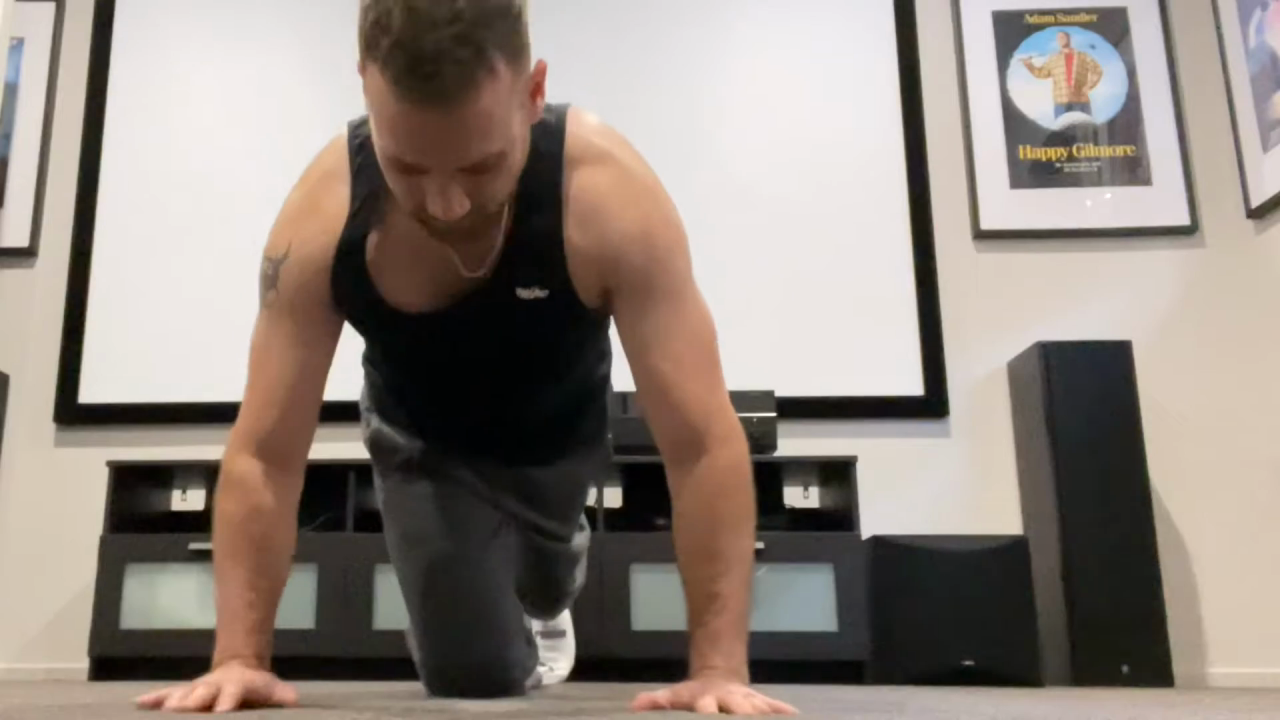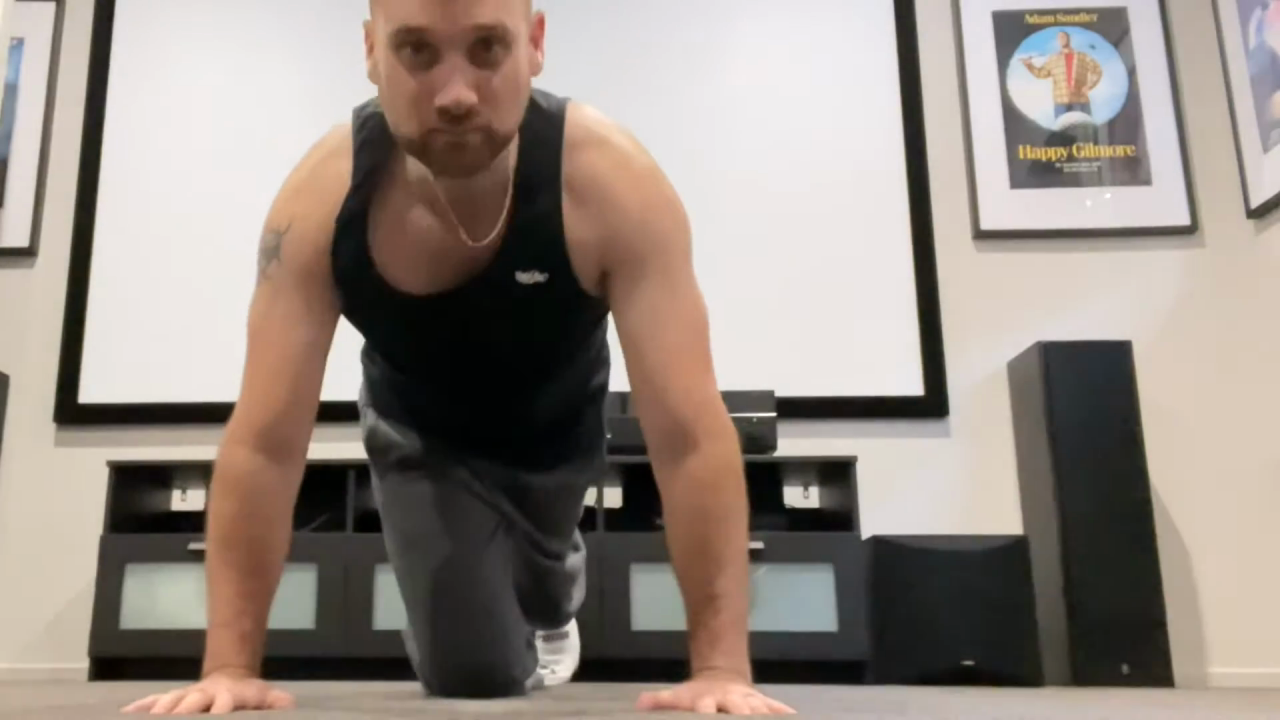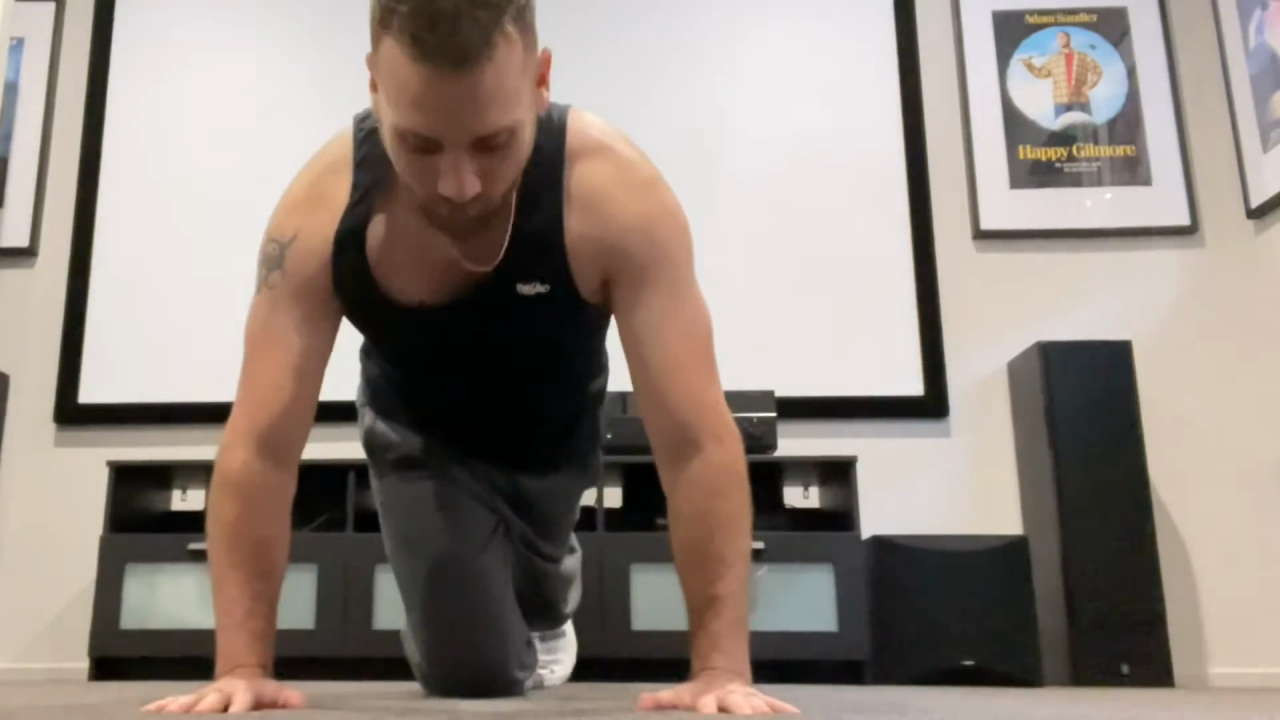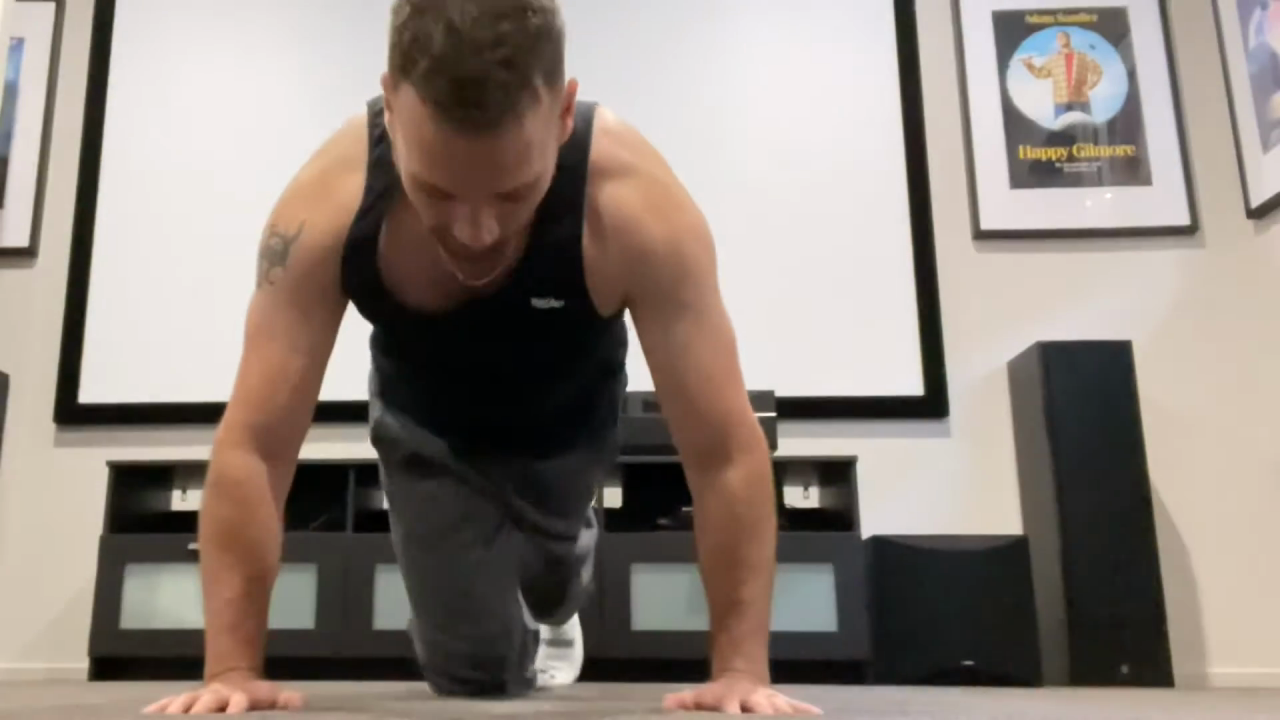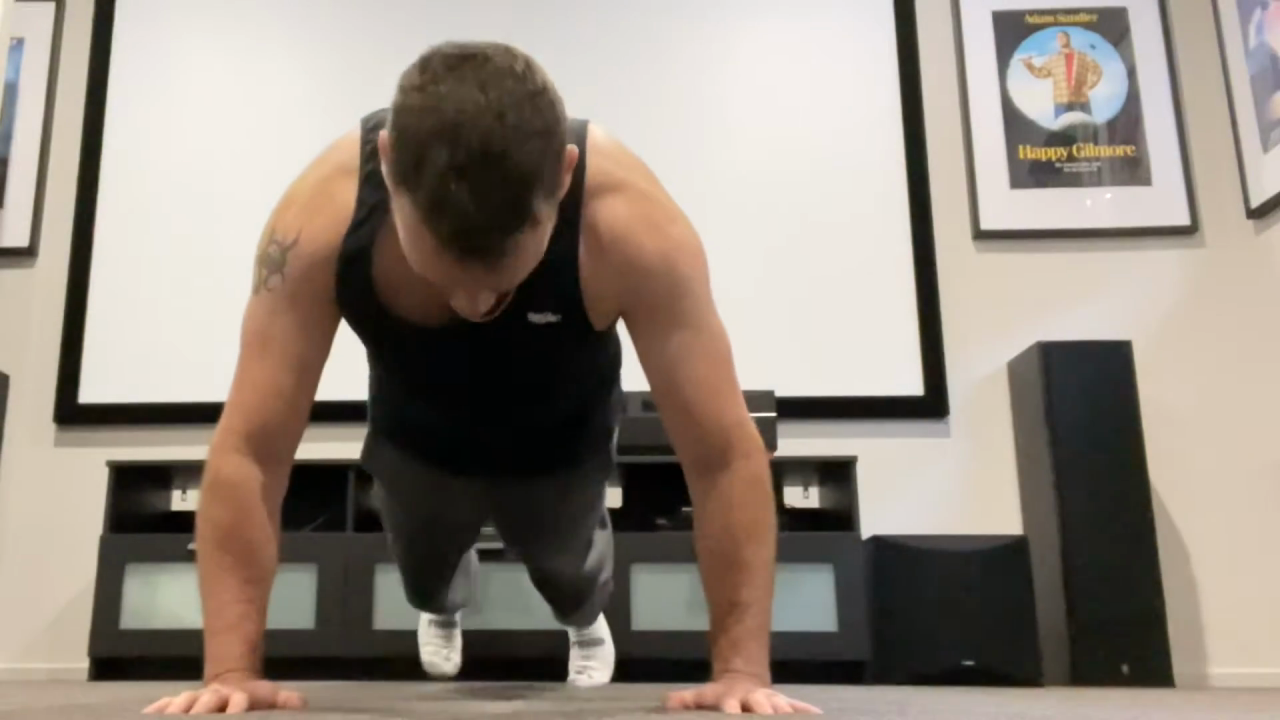
dt=1s
person 1, frame 1
left shoulder: (609, 194)
right shoulder: (322, 213)
left elbow: (703, 444)
right elbow: (265, 455)
right wrist: (239, 656)
left hip: (557, 424)
right hip: (419, 433)
left knee: (544, 575)
left ankle: (546, 609)
right ankle: (518, 655)
person 1, frame 2
left shoulder: (610, 181)
right shoulder: (323, 193)
left elbow: (690, 436)
right elbow: (264, 443)
left hip: (557, 426)
right hip: (418, 432)
left knee: (543, 599)
left ankle: (551, 621)
right ankle: (518, 653)
person 1, frame 3
left shoulder: (614, 190)
right shoulder: (324, 203)
left elbow: (697, 441)
right elbow: (261, 448)
left hip: (556, 428)
right hip: (416, 431)
left knee: (540, 590)
left ankle: (548, 622)
right ankle: (514, 651)
person 1, frame 4
left shoulder: (634, 202)
right shoulder: (329, 200)
left elbow: (724, 451)
right elbow: (254, 447)
left hip: (567, 424)
right hip: (424, 424)
left knee: (557, 552)
left ankle: (558, 622)
person 1, frame 5
left shoulder: (628, 223)
right shoulder: (323, 211)
left elbow: (724, 458)
right elbow: (249, 453)
left hip: (562, 447)
right hip: (413, 438)
left knee: (571, 570)
right knee: (426, 570)
left ankle: (587, 625)
right ankle: (443, 609)
